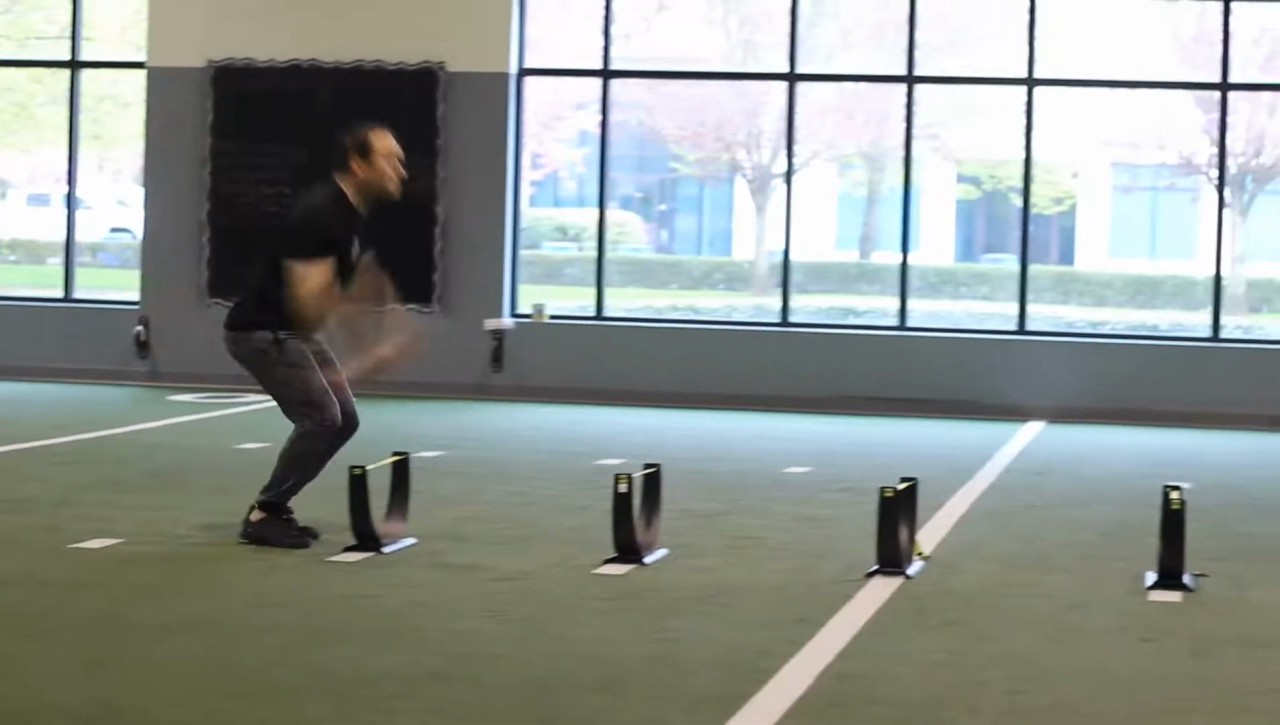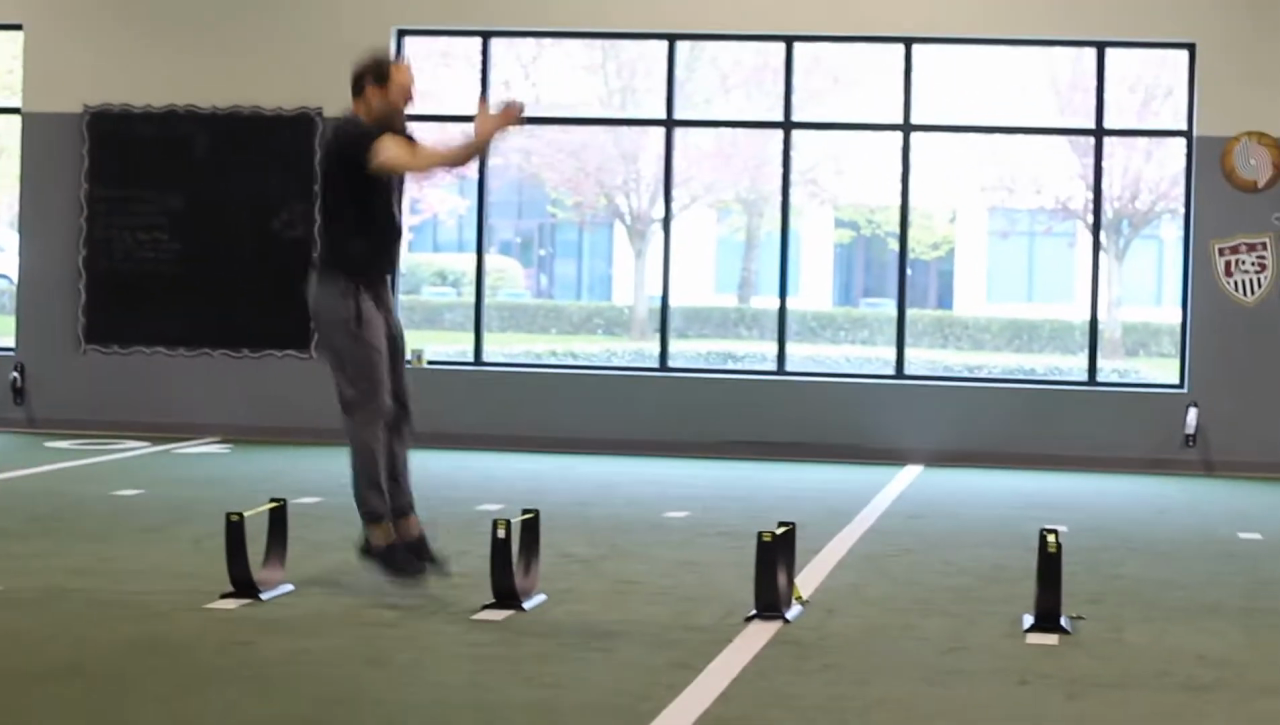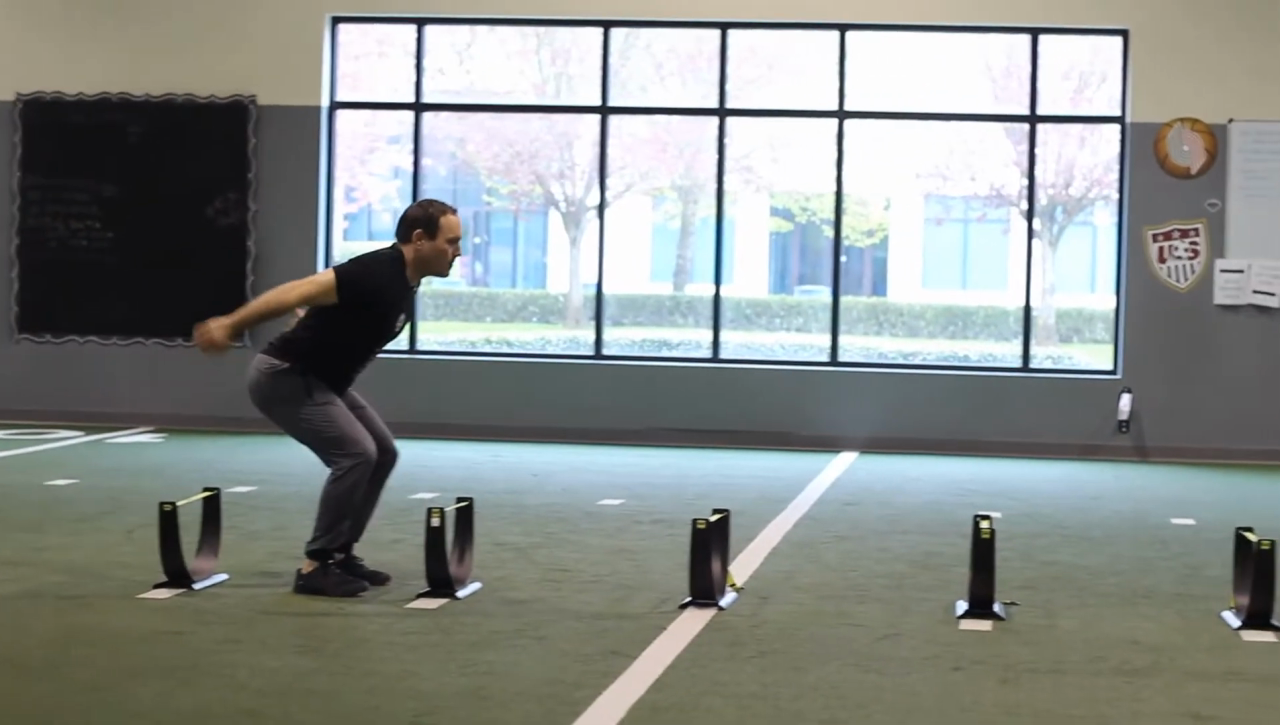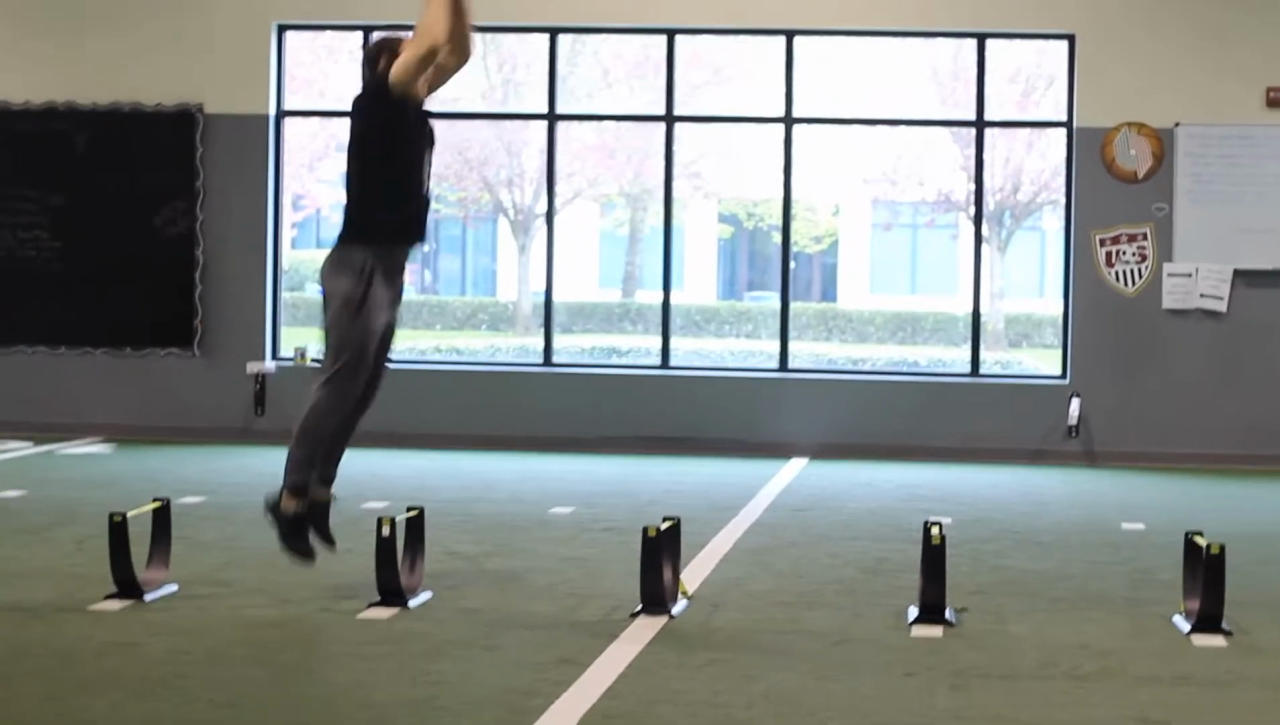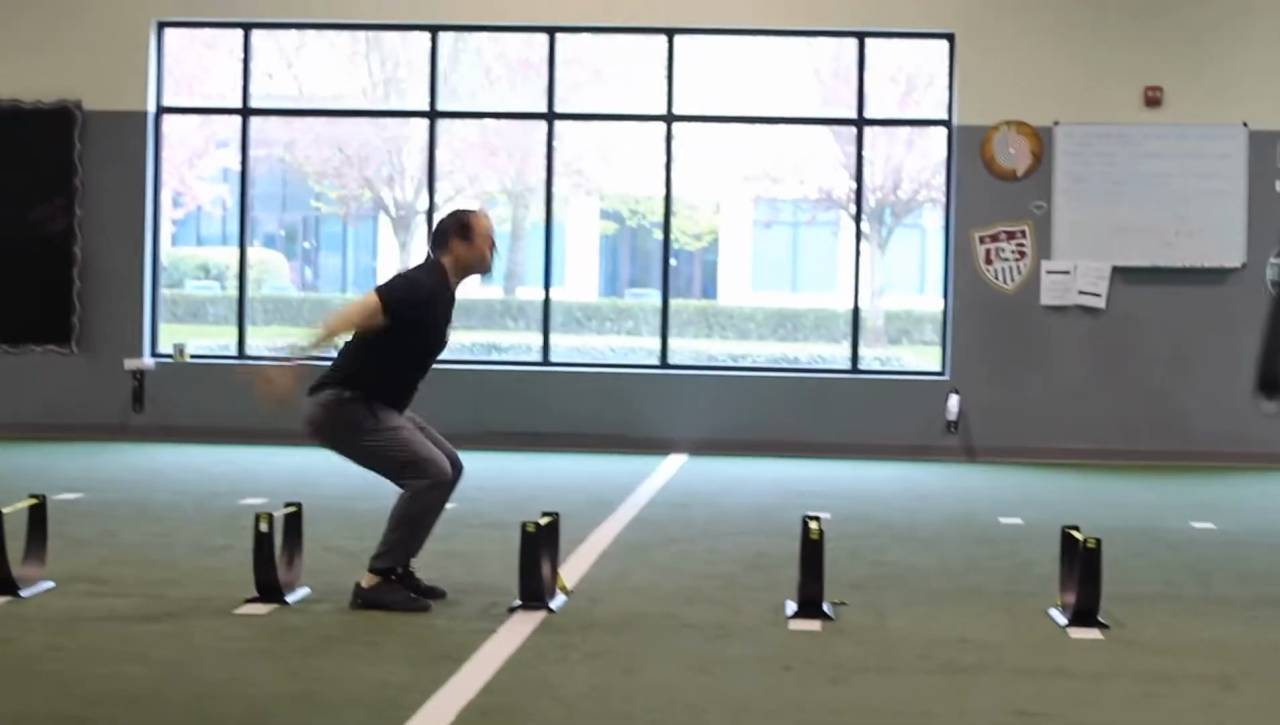
dt=0.7s
person 1, frame 1
left shoulder: (347, 208)
right shoulder: (320, 215)
left elbow: (361, 280)
right elbow: (308, 297)
right wrist: (359, 349)
left hip: (292, 332)
right hip: (262, 333)
left knee: (344, 420)
right knee: (323, 418)
left ankle: (276, 506)
right ankle: (265, 516)
person 1, frame 2
left shoulder: (388, 136)
right shoulder: (352, 135)
left elbow: (450, 158)
right elbow: (418, 162)
left wrist: (486, 131)
right wrist: (481, 135)
left hip: (374, 293)
right hip: (346, 295)
left knee: (393, 412)
right knee: (369, 409)
left ankle: (402, 525)
right ankle: (379, 531)
person 1, frame 3
left shoulder: (405, 282)
right shoulder: (377, 274)
right elbow: (296, 293)
right wrist: (230, 326)
left hip: (319, 378)
right hip: (284, 376)
left knee: (381, 452)
right knee: (356, 454)
left ankle: (339, 553)
right ankle: (316, 564)
person 1, frame 4
left shoulder: (406, 114)
right shoulder: (379, 104)
left elbow: (455, 55)
left hip: (384, 271)
right hip: (360, 268)
left knee: (358, 391)
right knee: (341, 386)
left ankle: (314, 491)
right ankle: (295, 498)
person 1, frame 5
left shoulder: (436, 289)
right shoulder: (421, 289)
left elbow: (365, 314)
right elbow: (353, 318)
right wrist: (292, 366)
left hip: (368, 404)
right hip: (345, 407)
left knee: (446, 468)
right knee: (433, 474)
left ankle: (394, 570)
right ankle: (378, 580)
